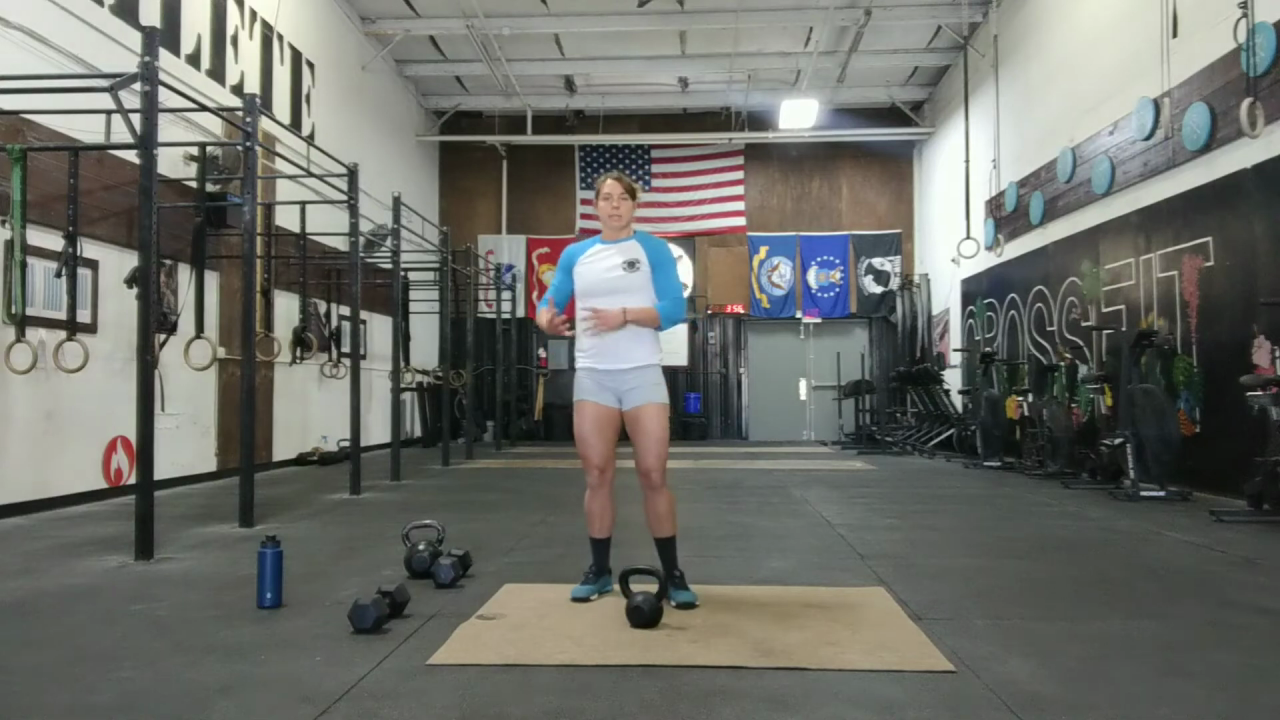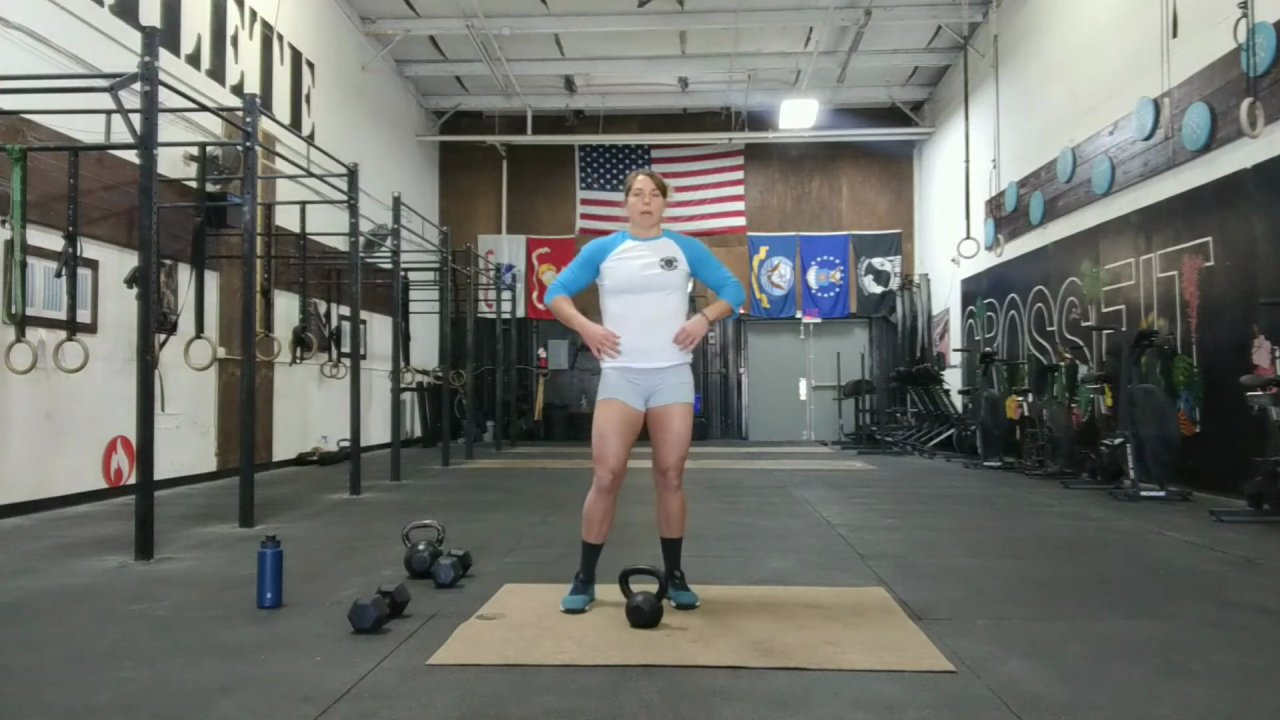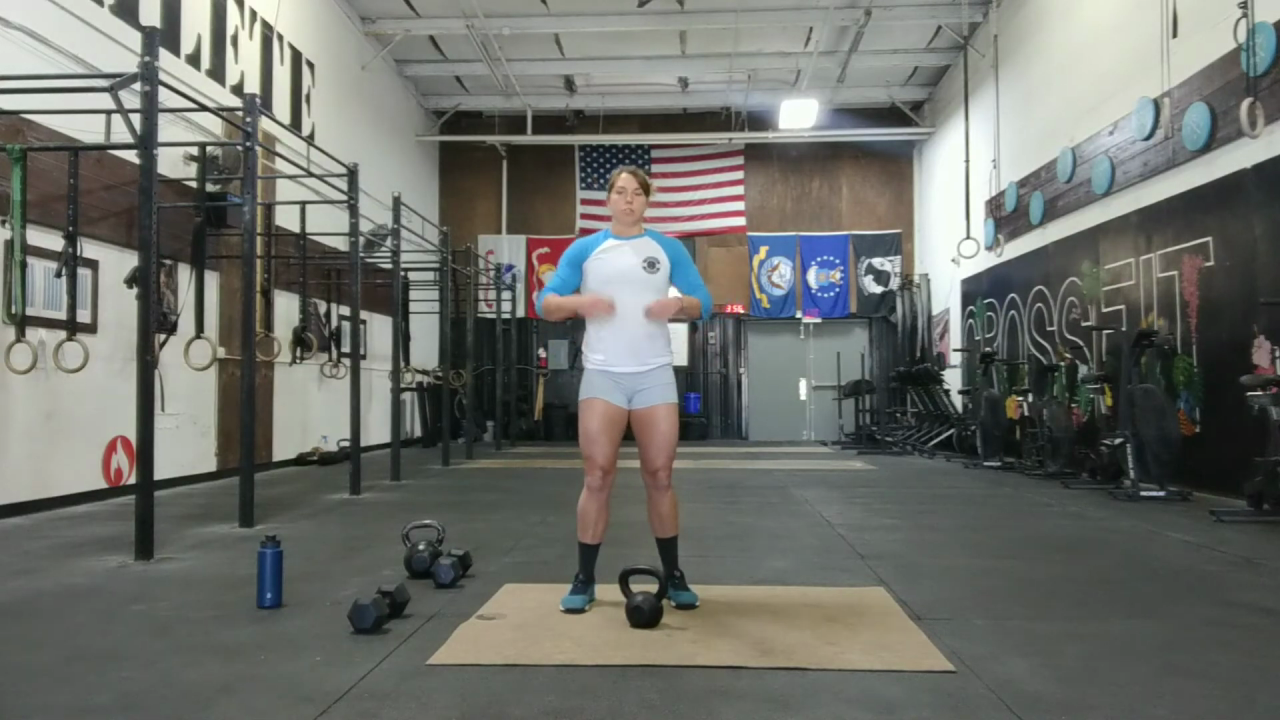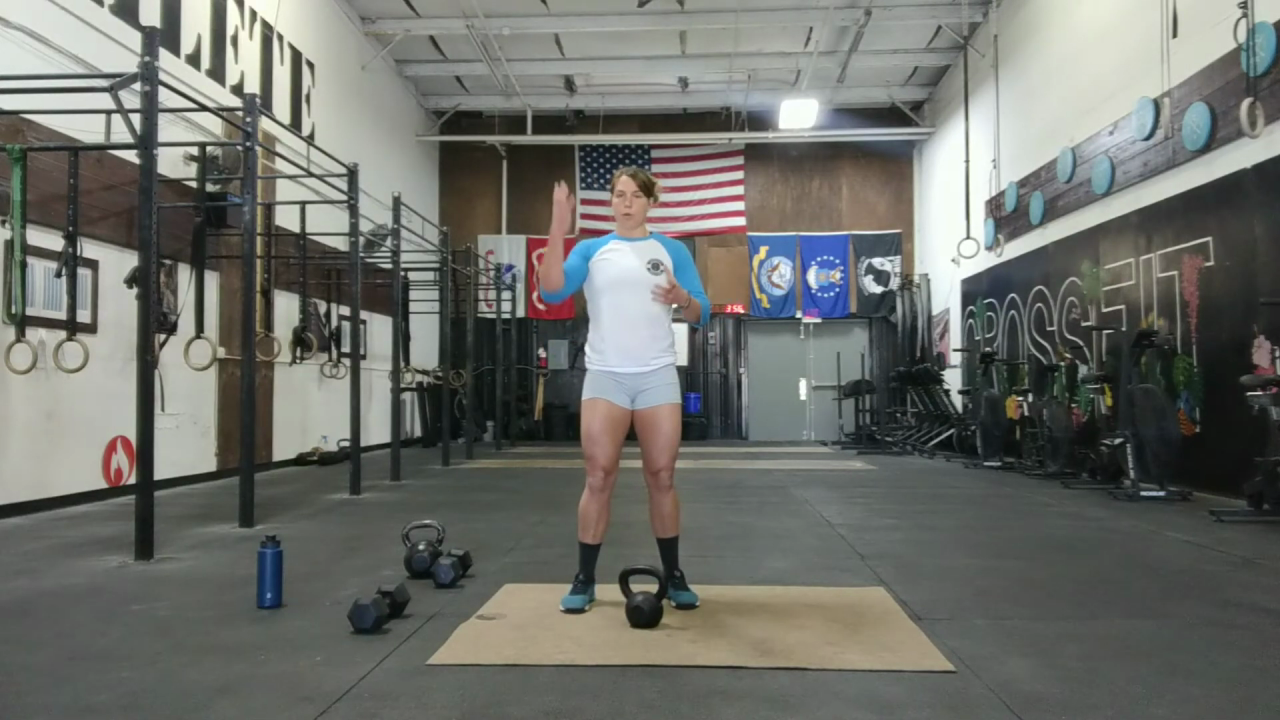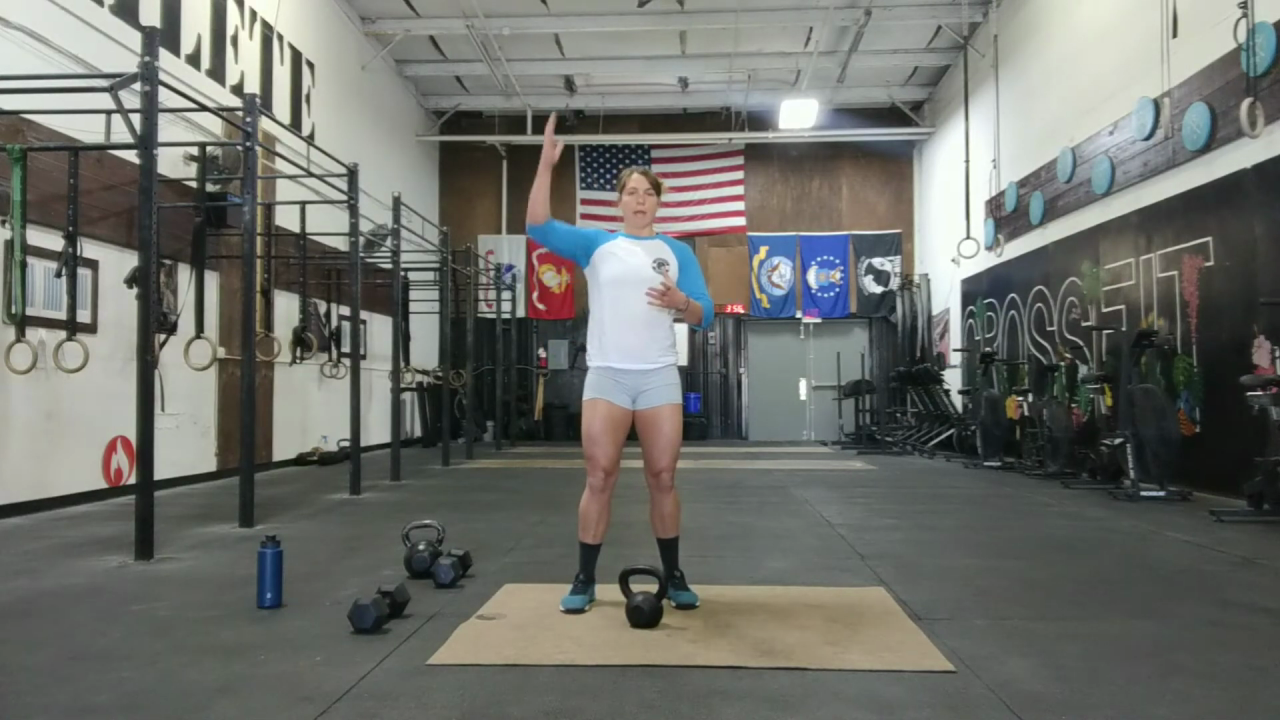
dt=0.7s
person 1, frame 1
left shoulder: (654, 250)
right shoulder: (574, 255)
left elbow: (673, 309)
right elbow: (550, 302)
left wrist: (624, 315)
right wrist: (548, 322)
left hip: (643, 375)
right hip: (592, 377)
left knee: (653, 477)
right knee: (597, 476)
left ankle: (672, 573)
right ankle: (599, 570)
person 1, frame 2
left shoulder: (686, 248)
right shoulder: (601, 250)
left elbow: (733, 290)
right elbow: (555, 293)
left wrist: (704, 319)
right wrist: (585, 327)
left hip: (672, 376)
right hip: (620, 376)
left knee: (670, 477)
right knee: (606, 477)
left ankle: (674, 575)
right ankle: (584, 578)
person 1, frame 3
left shoulder: (669, 248)
right shoulder: (584, 249)
left elbow: (703, 305)
right elbow: (543, 305)
left wrist: (678, 304)
right wrist: (579, 303)
left hip: (655, 375)
right hip: (602, 376)
left knee: (660, 477)
right knee: (597, 478)
left ankle: (673, 576)
right ankle: (584, 579)
person 1, frame 4
left shoulder: (673, 250)
right shoulder: (590, 250)
left elbow: (700, 315)
right elbow: (552, 294)
left wrist: (681, 298)
right wrist: (557, 233)
left hip: (658, 376)
right hip: (604, 376)
left knee: (661, 477)
right knee: (598, 477)
left ankle: (673, 576)
right ankle: (584, 579)
person 1, frame 5
left shoulder: (677, 250)
right shoulder: (596, 243)
left elbow: (704, 314)
right elbow: (539, 229)
left wrist: (681, 301)
right wrist: (546, 164)
left hip: (659, 375)
right hip: (606, 374)
left knee: (663, 477)
right knee: (599, 476)
left ankle: (674, 575)
right ankle: (584, 579)
